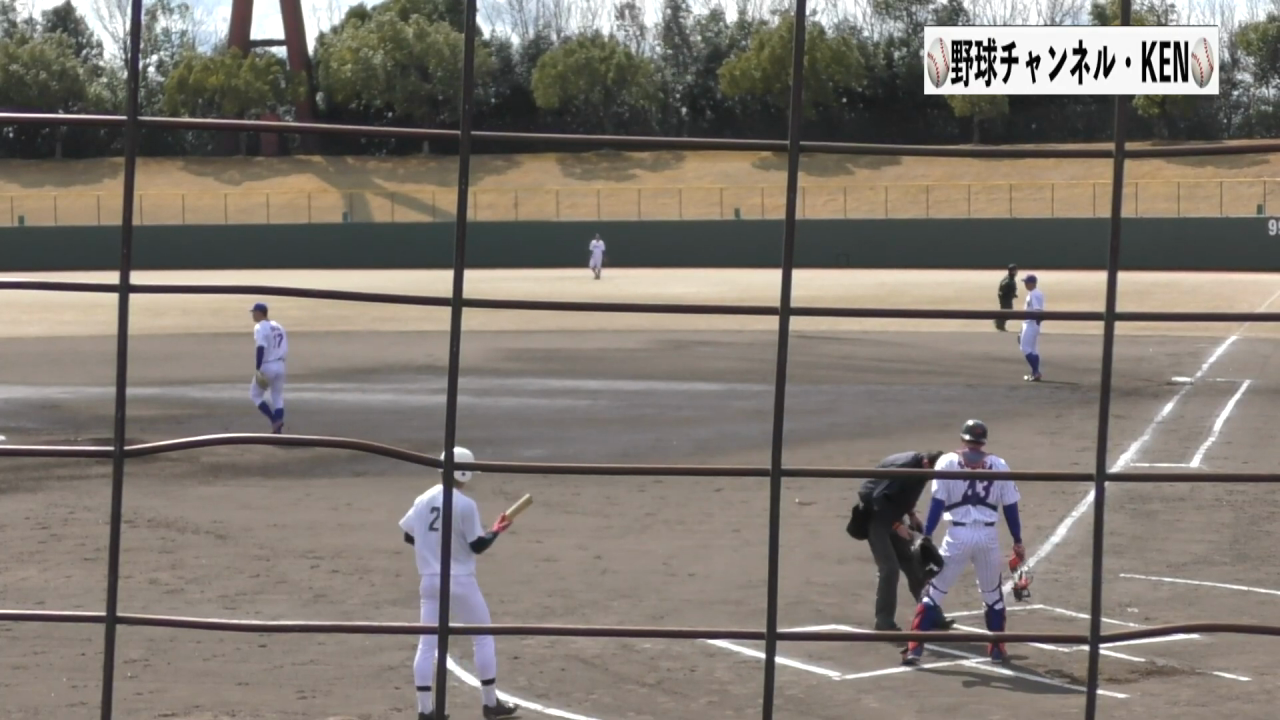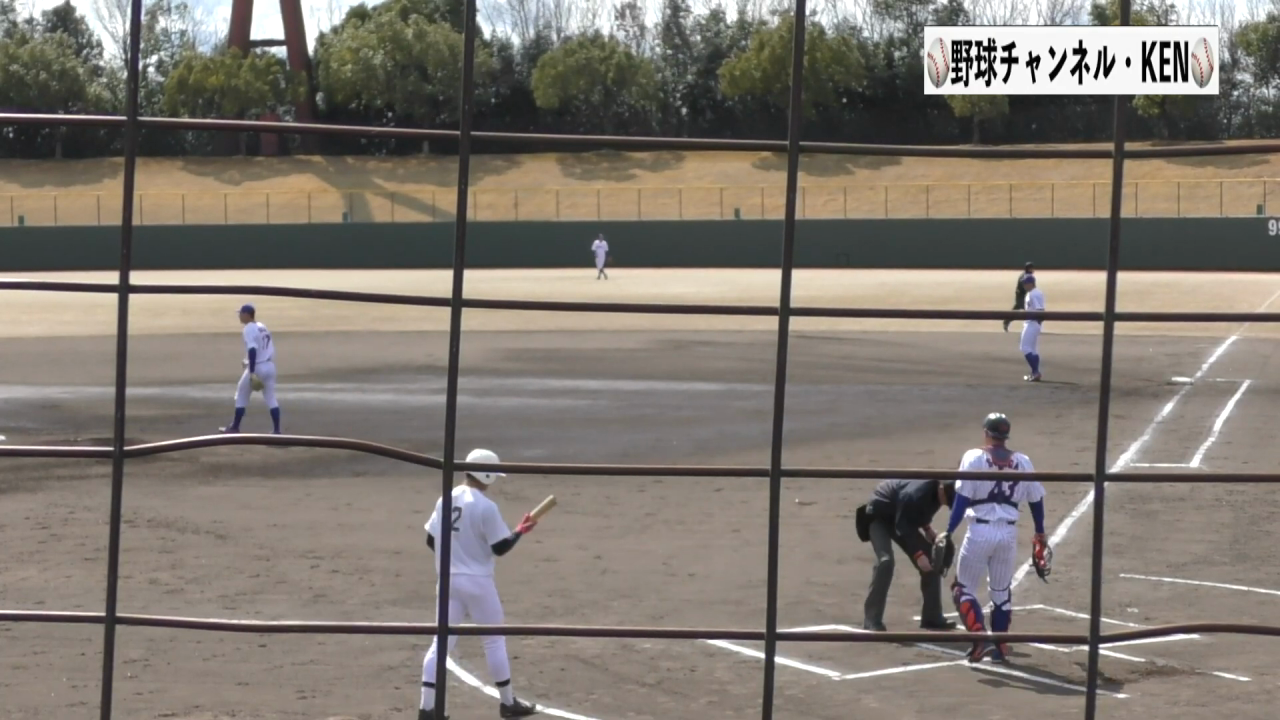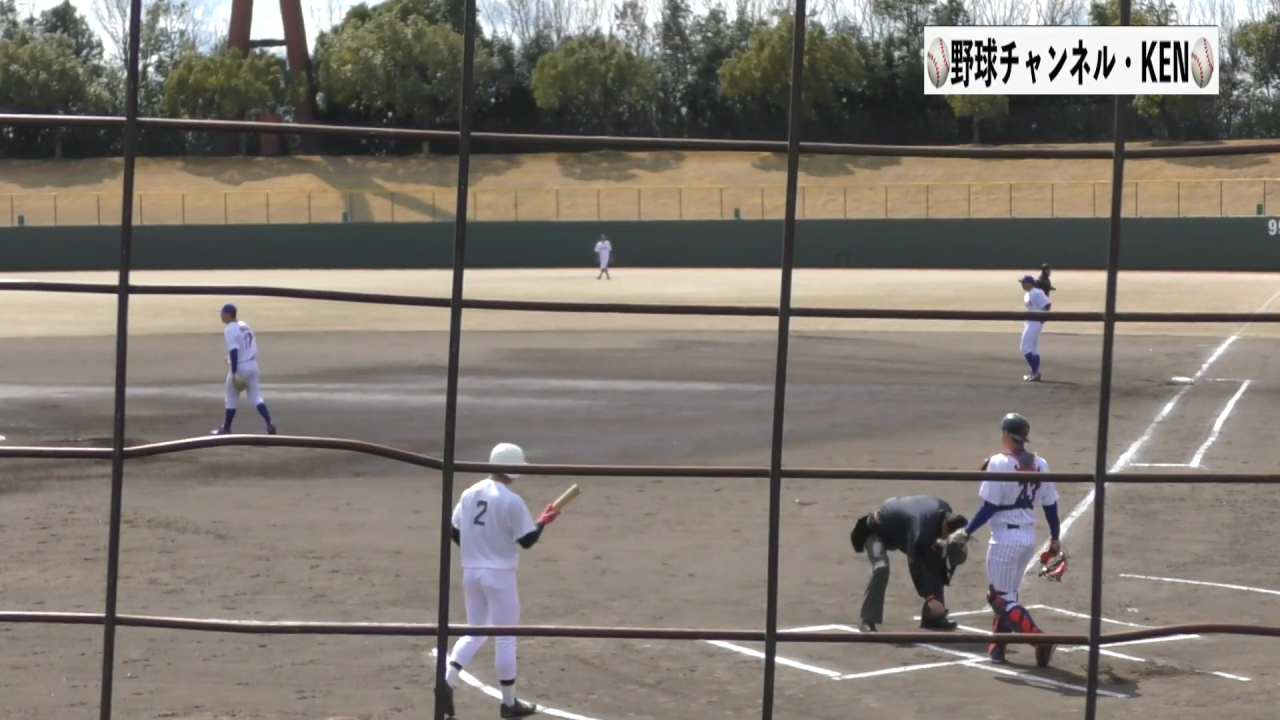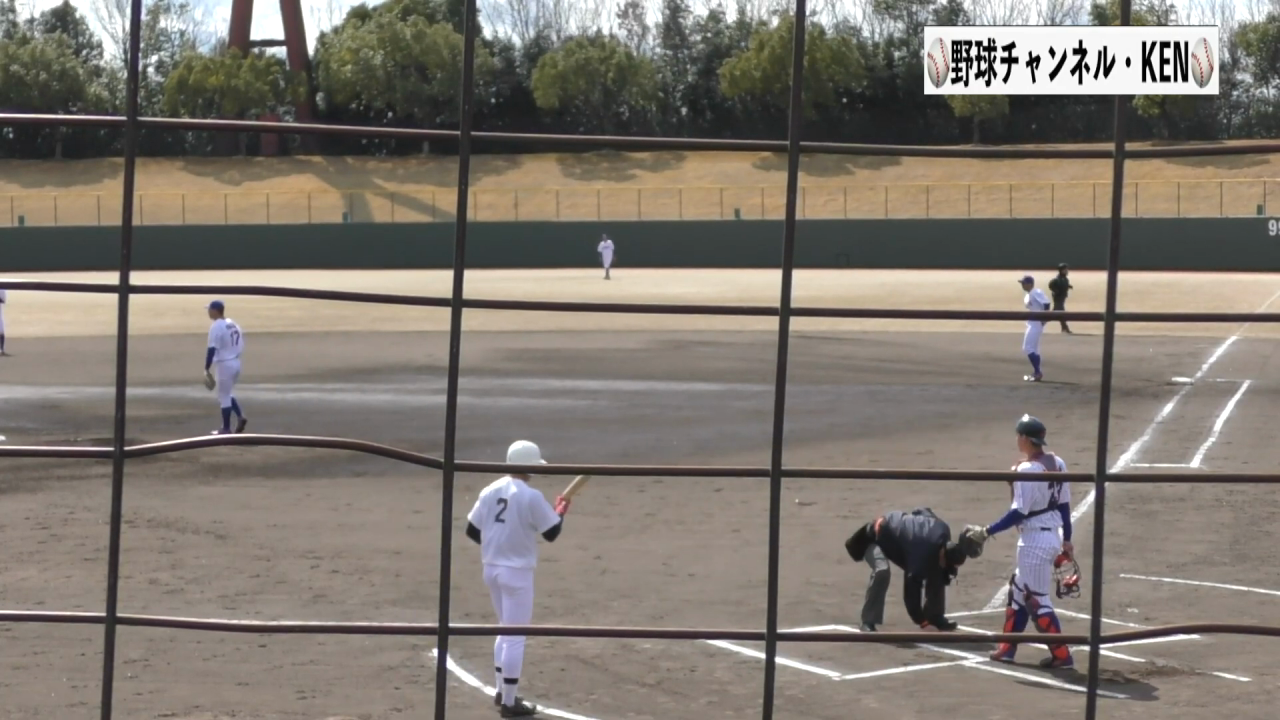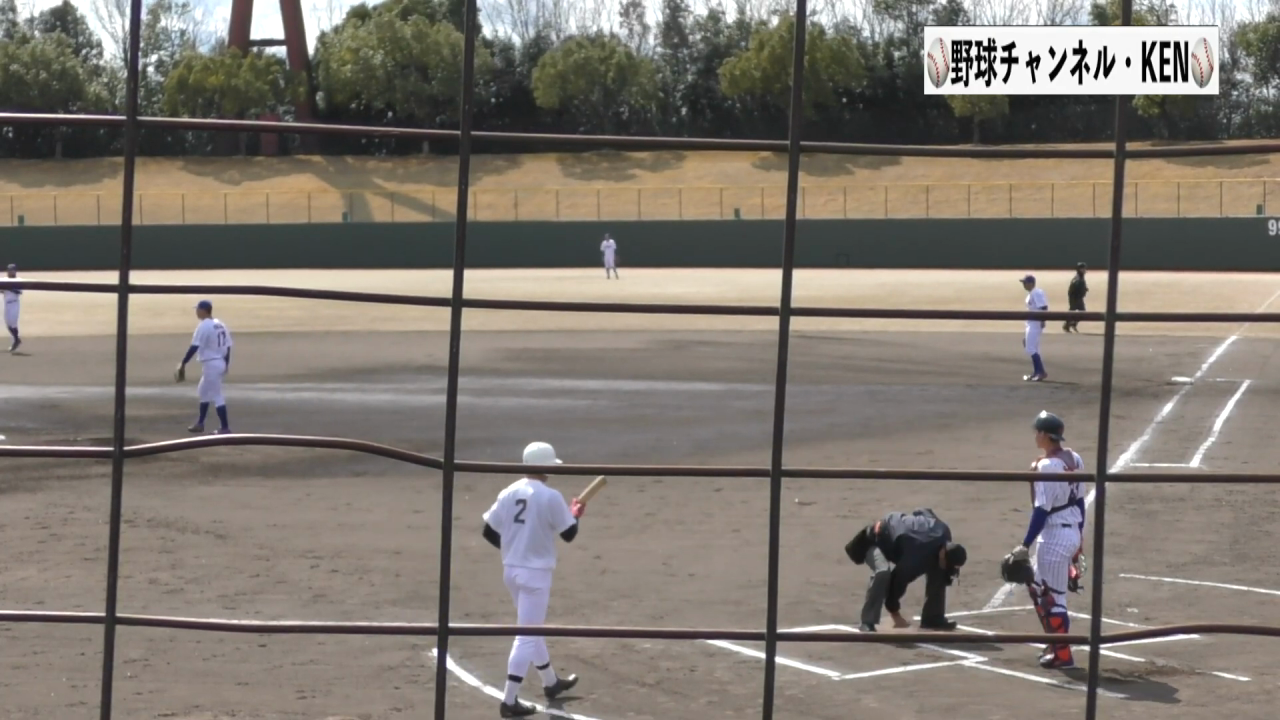
dt=0.2s
person 1, frame 1
left shoulder: (422, 500)
right shoulder: (466, 504)
left elbow: (408, 536)
right elbow: (478, 546)
right wrist: (496, 530)
left hip: (430, 580)
right hip: (460, 581)
left knee: (428, 644)
right knee: (483, 639)
person 1, frame 2
left shoulder: (445, 500)
right shoulder: (486, 507)
left elbow: (431, 540)
right elbow: (501, 548)
right wrist: (521, 530)
left hip: (450, 580)
right hip: (478, 582)
right knee: (494, 641)
person 1, frame 3
left shoulder: (469, 494)
right shoulder: (512, 501)
left elbow: (454, 534)
right elbow: (526, 541)
right wrist: (543, 521)
left hip: (471, 573)
right hip: (499, 575)
left knee: (474, 633)
right knee: (505, 639)
left ankle: (448, 682)
person 1, frame 4
left shoulder: (489, 491)
right shoulder: (532, 496)
left elbow: (472, 530)
right elbow: (551, 534)
right wrist: (560, 512)
left hip: (491, 570)
right hip: (517, 573)
left knee: (506, 631)
right knee: (514, 637)
left ankle: (503, 691)
right ankle: (508, 702)
person 1, frame 5
left shoulder: (508, 493)
right shoulder: (551, 496)
left elbow: (488, 531)
right elbow: (569, 534)
right wrist: (575, 513)
left hip: (511, 571)
right hip: (536, 573)
left knee: (531, 629)
right knee: (526, 636)
left ankle: (551, 682)
person 2, frame 1
left shoulder: (948, 461)
right shoulder: (998, 464)
left elbow: (937, 502)
right elbow: (1010, 505)
left wrist: (926, 537)
right wrist: (1018, 541)
left hip: (958, 536)
right hip: (988, 536)
left knee: (935, 591)
right knee: (993, 593)
left ankle: (915, 648)
right ankle: (997, 649)
person 2, frame 2
left shoulder: (974, 457)
right shoulder: (1022, 461)
left elbow: (963, 499)
right elbow: (1036, 500)
left wrist: (948, 532)
right wrist: (1039, 532)
left hip: (980, 532)
right hip: (1008, 533)
left knee: (963, 589)
right knee: (1000, 591)
left ankle: (980, 640)
right ankle: (999, 648)
person 2, frame 3
left shoulder: (999, 463)
right shoulder: (1040, 463)
left elbow: (990, 506)
right elbow: (1050, 504)
left wrist: (967, 531)
right wrist: (1055, 537)
left hip: (1004, 537)
right hip: (1028, 536)
left knee: (1002, 598)
right knee: (1004, 592)
left ankle: (1041, 642)
right ankle: (996, 649)
person 2, frame 4
left shoulder: (1026, 469)
right shoulder: (1057, 463)
left elbow: (1018, 512)
right elbow: (1064, 506)
left wrist: (988, 531)
right wrist: (1067, 541)
left hip: (1034, 540)
right hip: (1054, 538)
left knee: (1037, 599)
right knee: (1019, 591)
left ankle: (1060, 654)
right ankle: (1007, 649)
person 2, frame 5
left shoulder: (1047, 465)
right shoulder: (1074, 458)
left elbow: (1042, 510)
right elbow: (1079, 501)
left wrist: (1025, 545)
right wrist: (1079, 535)
left hip: (1054, 536)
right hip: (1072, 533)
left knee: (1051, 596)
right knee: (1042, 588)
left ankle: (1062, 656)
right ankle: (1059, 643)
